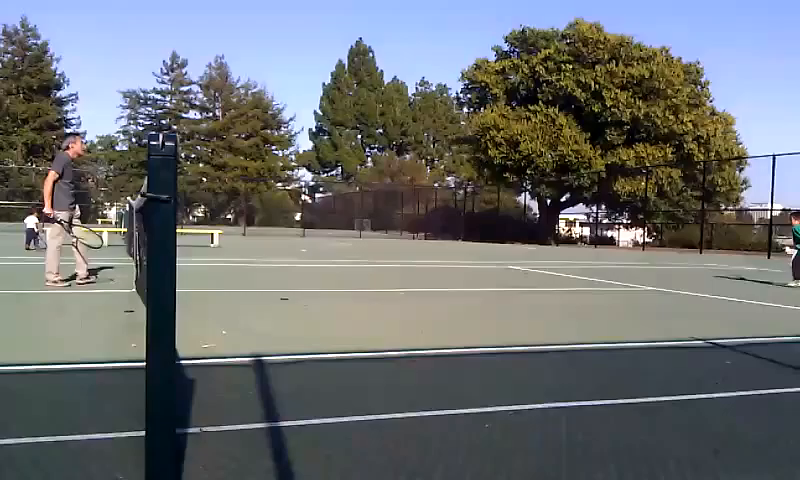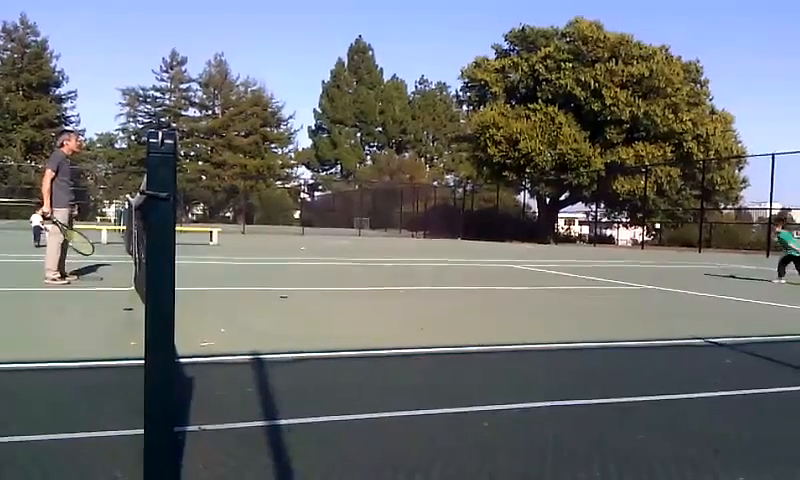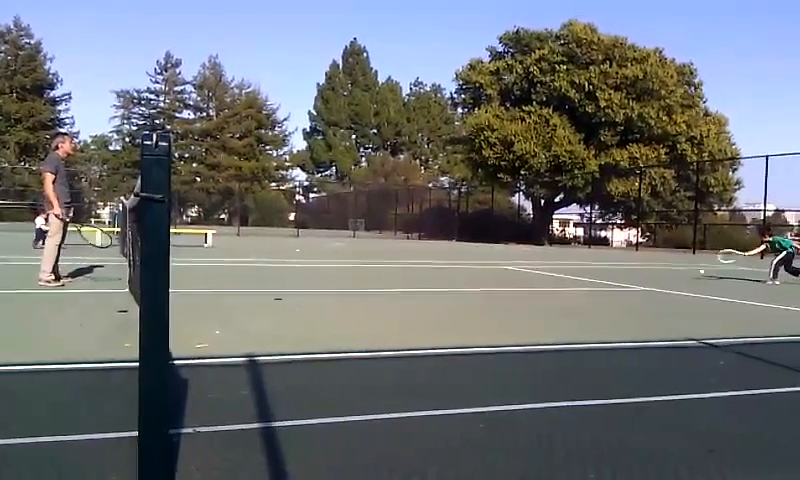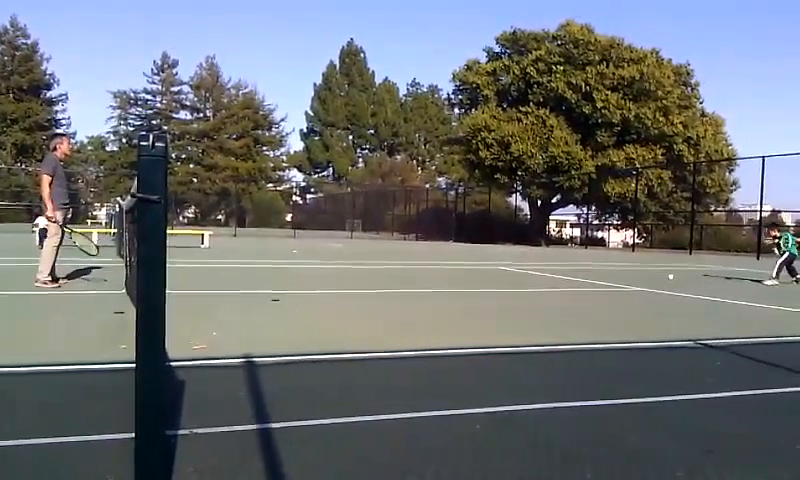
dt=0.4s
person 1, frame 1
left shoulder: (68, 161)
right shoulder: (62, 158)
right elbow: (49, 181)
right wrist: (48, 205)
left hip: (71, 208)
right hip: (60, 209)
left knee: (79, 239)
right knee: (56, 241)
left ankle: (82, 275)
right ankle: (52, 277)
person 1, frame 2
left shoulder: (65, 159)
right shoulder: (57, 156)
right elbow: (46, 180)
right wrist: (46, 204)
left hip: (68, 205)
right hip: (59, 206)
left knee: (64, 240)
right knee: (56, 239)
left ankle: (60, 272)
right ankle: (51, 275)
person 1, frame 3
left shoulder: (60, 161)
right shoulder: (52, 158)
right elbow: (48, 184)
right wrist: (55, 206)
left hip: (64, 208)
right hip: (57, 208)
left knee: (58, 242)
right knee: (53, 240)
left ankle: (54, 274)
right ankle: (45, 276)
person 1, frame 4
left shoulder: (58, 162)
right shoulder: (51, 160)
right elbow: (44, 185)
right wrist: (49, 208)
left hip: (62, 209)
right hip: (55, 209)
left knee: (56, 243)
right knee: (52, 242)
left ankle: (51, 275)
right ankle: (42, 278)
